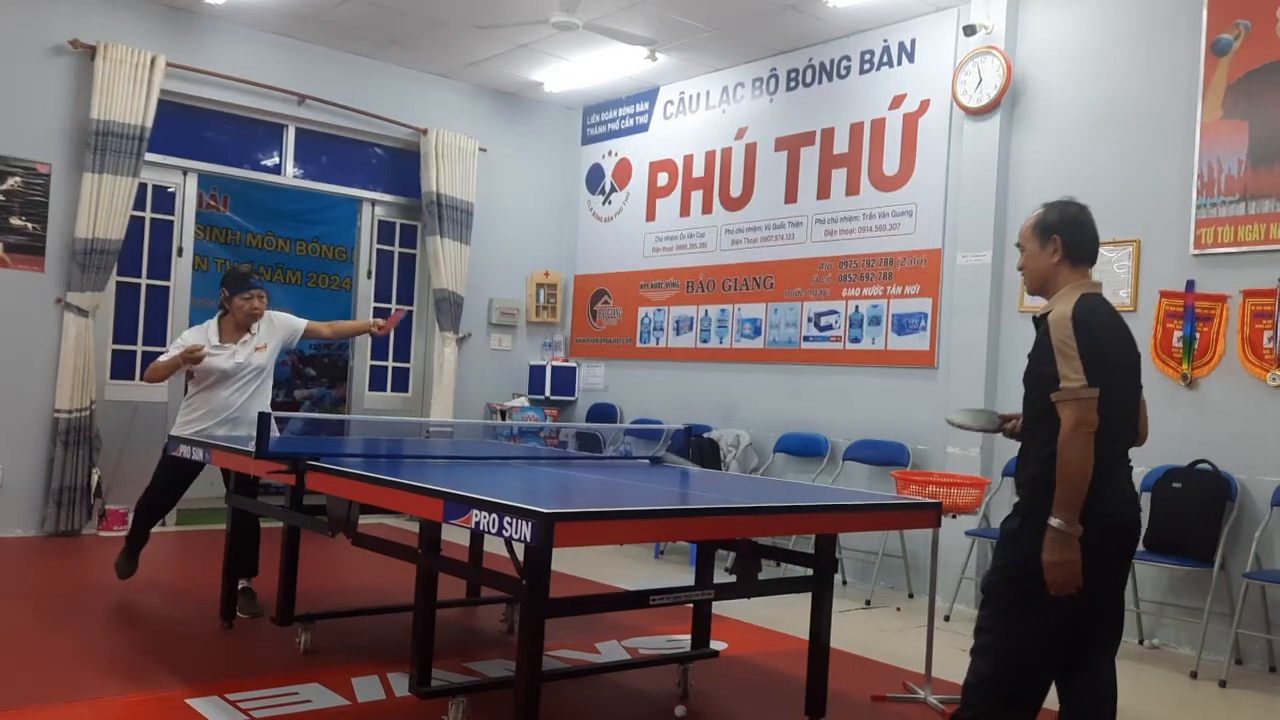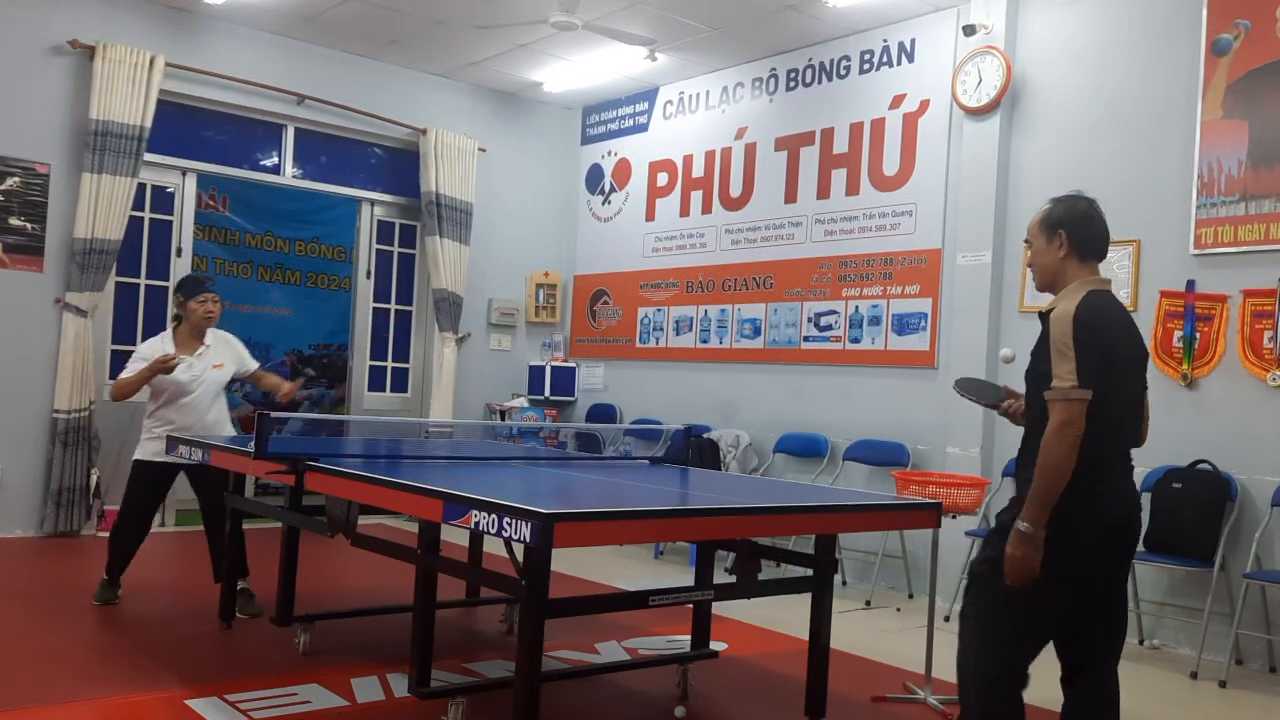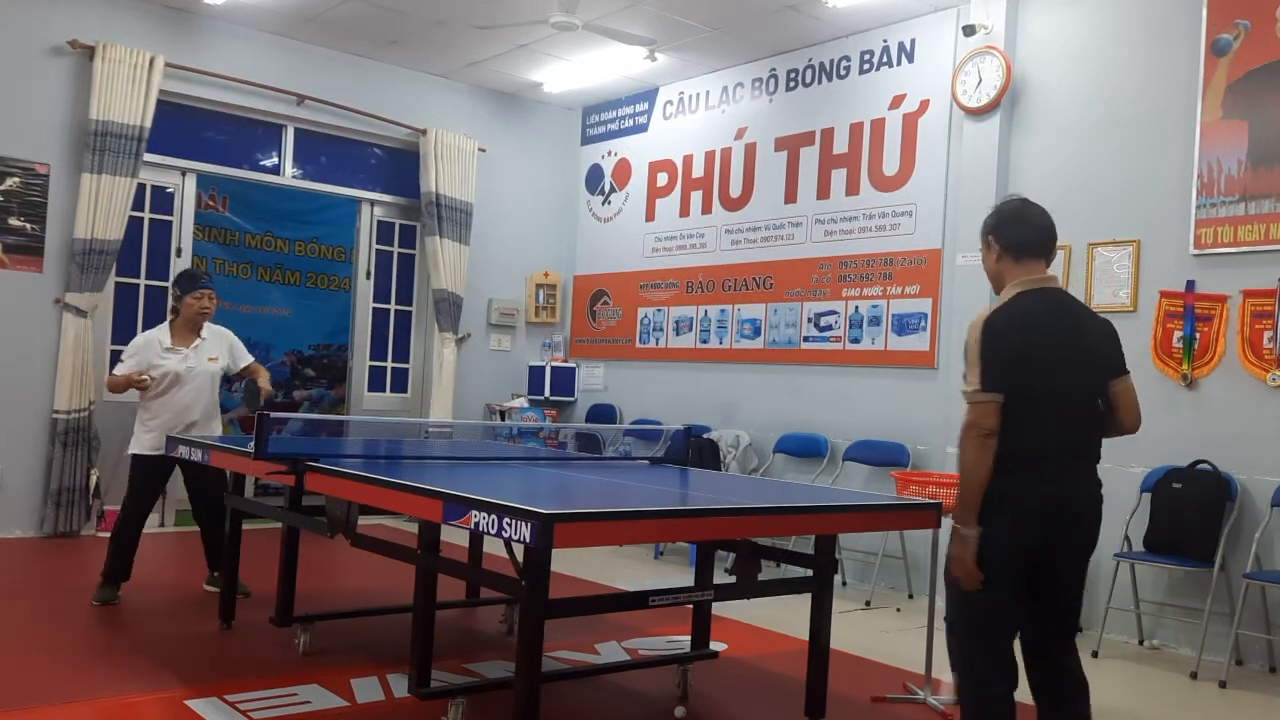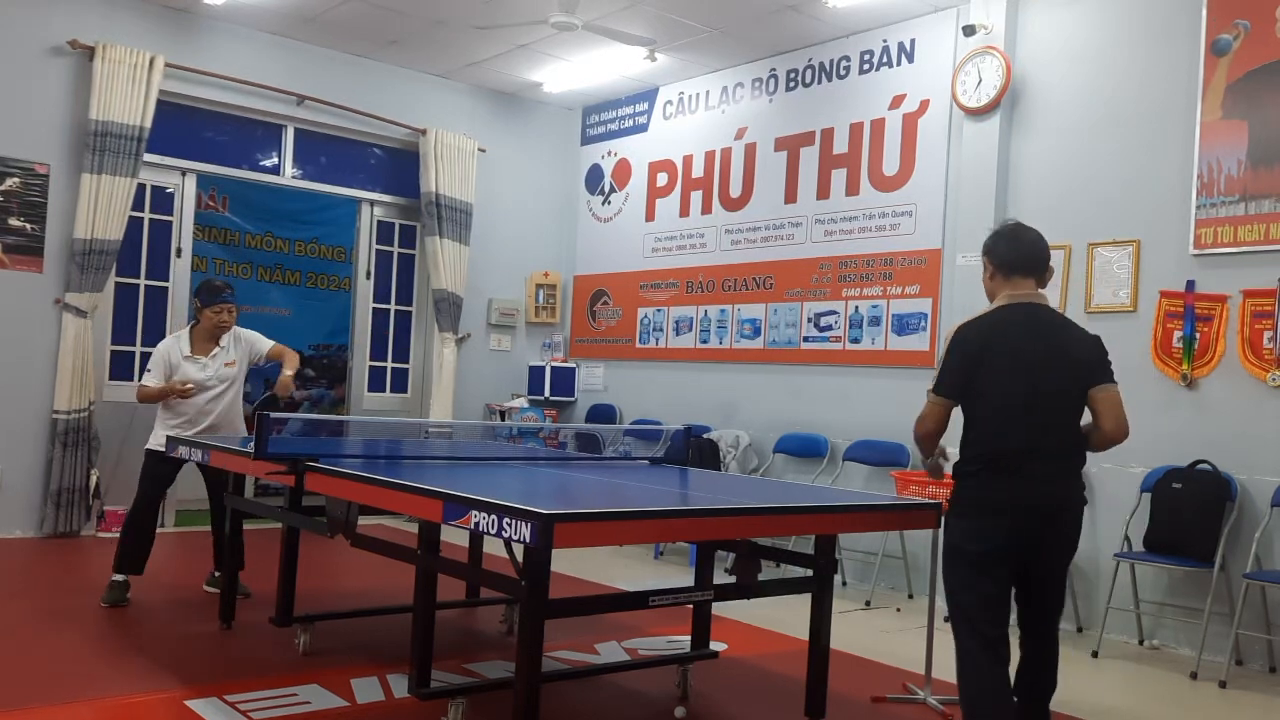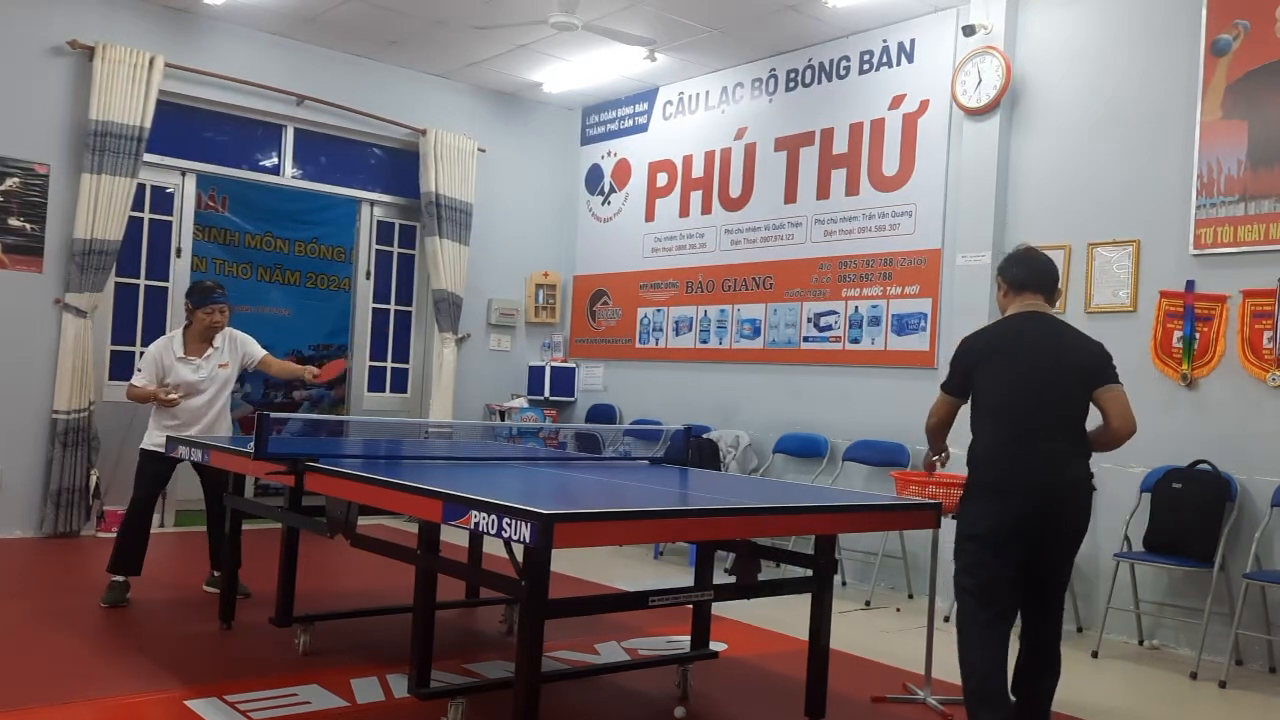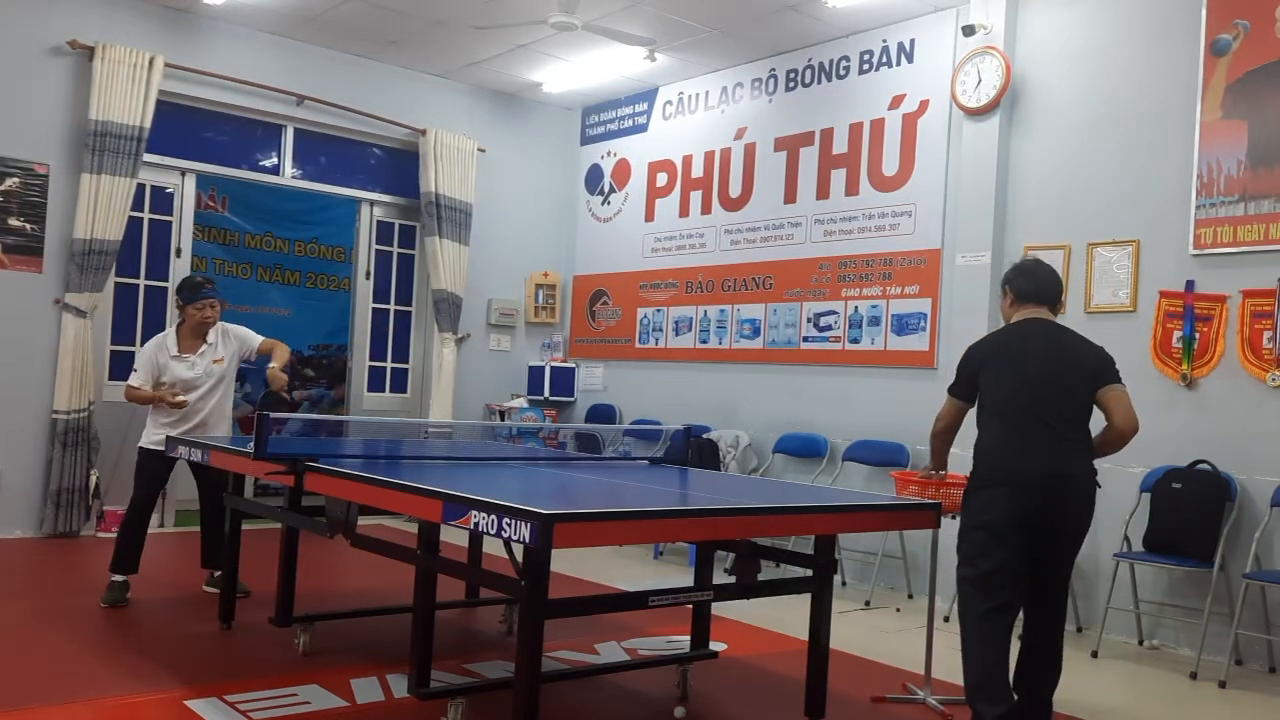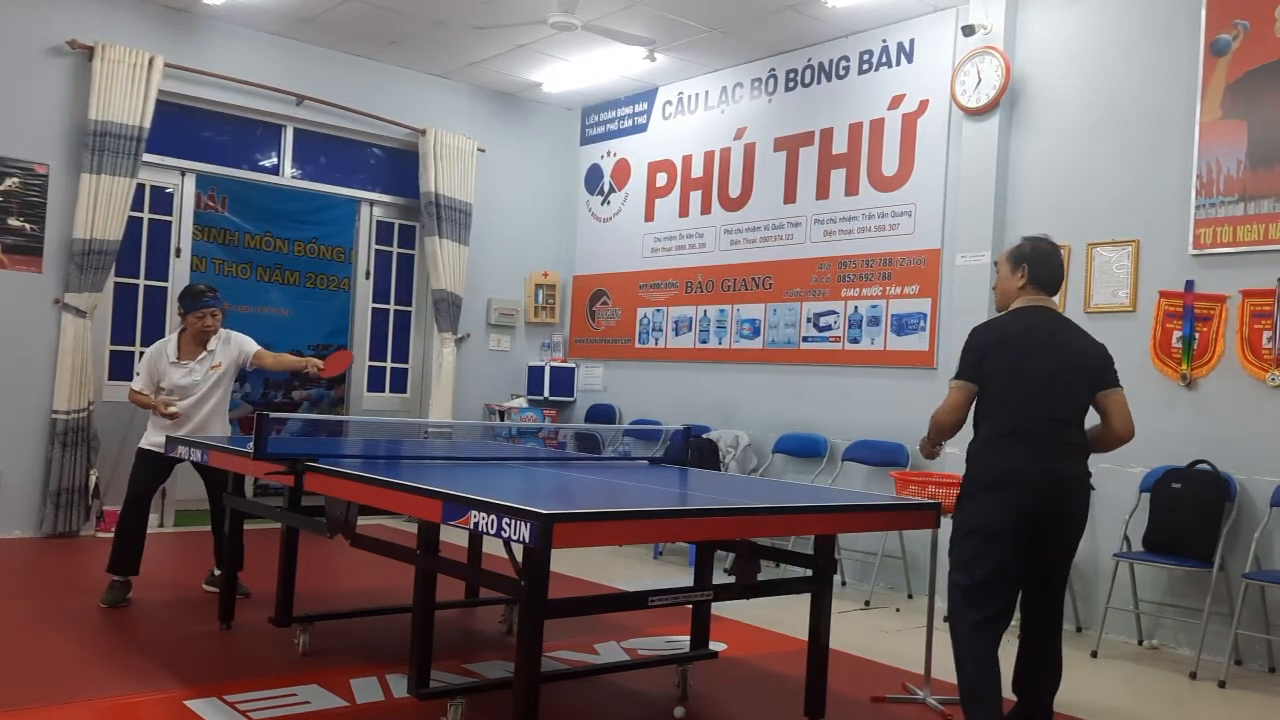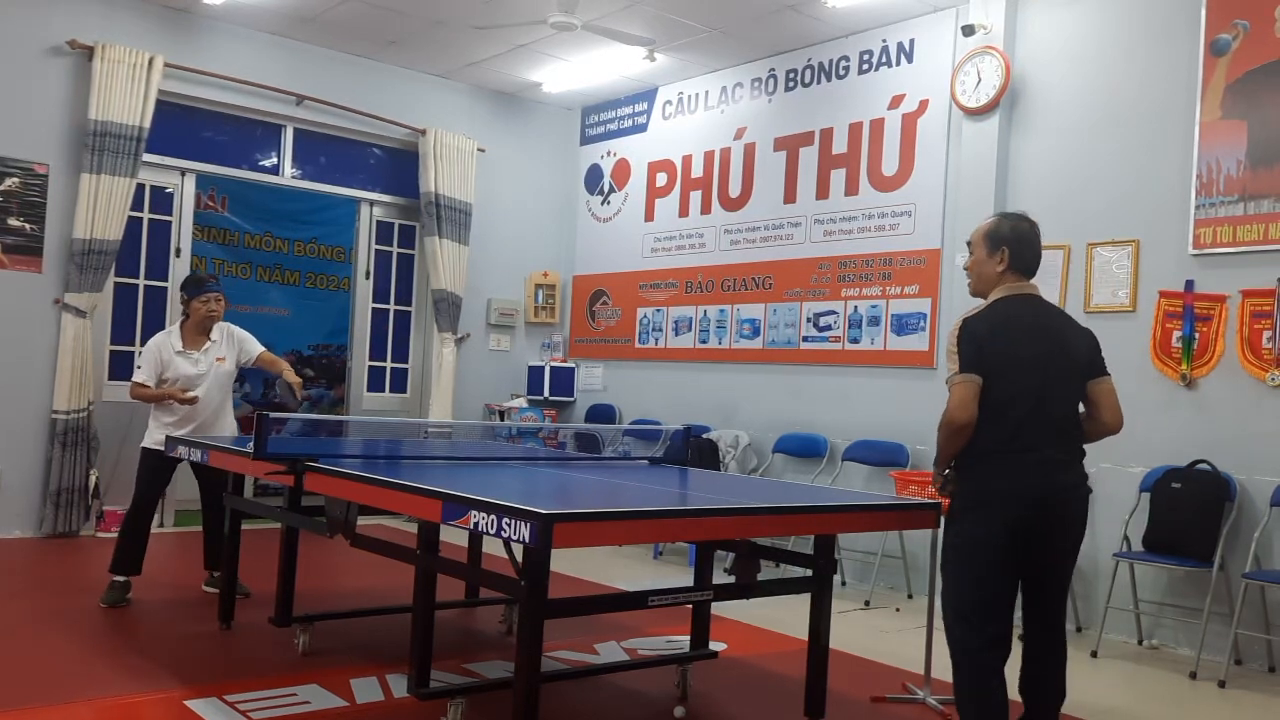
dt=0.4s
person 1, frame 1
left shoulder: (1066, 318)
right shoulder: (1113, 323)
left elbow: (1080, 427)
right elbow: (1135, 429)
left wrist: (1060, 527)
left hip: (1061, 521)
right hip: (1113, 517)
left knee: (1004, 663)
right knee: (1088, 667)
person 1, frame 2
left shoulder: (1071, 316)
right shoulder: (1123, 321)
left elbow: (1067, 429)
left wrist: (1027, 526)
left hip: (1066, 521)
right hip: (1113, 518)
left knee: (990, 654)
right knee: (1092, 669)
person 1, frame 3
left shoulder: (996, 323)
right shoulder: (1095, 326)
left elbow: (981, 431)
right elbow: (1126, 418)
left wrist: (965, 528)
left hip: (1011, 513)
right hip: (1076, 508)
left knee: (982, 655)
right knee: (1055, 650)
person 1, frame 4
left shoulder: (971, 336)
right shoulder: (1083, 342)
left elbow: (930, 426)
right elbow: (1113, 429)
left wrist: (931, 457)
left hip: (984, 508)
right hip: (1058, 508)
left knee: (982, 643)
right knee: (1041, 631)
person 1, frame 5
left shoulder: (979, 343)
right shoulder: (1086, 348)
left elbow: (937, 421)
right elbow: (1121, 426)
left wrist: (937, 451)
left hip: (995, 496)
right hip: (1065, 499)
left knee: (984, 619)
right knee: (1044, 617)
person 1, frame 6
left shoulder: (986, 349)
right shoulder: (1090, 353)
left elbow: (944, 424)
right elbow: (1125, 425)
left wrist: (937, 465)
left hip: (1000, 489)
right hip: (1069, 493)
left knee: (987, 610)
right knee: (1046, 609)
person 1, frame 7
left shoulder: (988, 335)
right shoulder: (1089, 347)
left elbow: (950, 417)
right elbow: (1121, 429)
left wrist: (930, 442)
left hip: (995, 491)
right hip: (1064, 494)
left knee: (976, 615)
right knee: (1043, 612)
person 1, frame 8
left shoulder: (976, 327)
right shoulder: (1076, 333)
left elbow: (961, 415)
right elbow: (1108, 420)
left wrist: (943, 466)
left hip: (991, 497)
right hip: (1062, 496)
left knee: (976, 632)
right knee: (1046, 624)
person 2, frame 1
left shoulder: (276, 326)
right shoulder: (197, 336)
left elbow: (326, 329)
right elbow: (150, 375)
left wrist: (368, 326)
right wrist: (182, 359)
left hip: (243, 440)
right hip: (192, 435)
left knee: (246, 512)
right knee: (157, 499)
left ankle: (243, 584)
right ankle: (133, 546)
person 2, frame 2
left shoulder: (227, 344)
right shoulder: (153, 348)
left elbow: (257, 376)
right elbow: (116, 394)
left wrist: (282, 385)
right wrist: (151, 371)
right hip: (159, 448)
left knee: (223, 518)
right knee: (133, 518)
left ankle: (240, 586)
right ankle: (110, 579)
person 2, frame 3
left shoulder: (223, 339)
right shoulder: (147, 342)
left elbow: (254, 369)
right elbow: (112, 384)
left wrist: (263, 381)
right wrist: (130, 381)
left hip: (205, 441)
right hip: (154, 443)
left knee: (215, 510)
right knee: (134, 512)
left ankle: (218, 573)
right ankle: (111, 579)
person 2, frame 4
left shoulder: (243, 340)
right shoulder: (169, 348)
left elbow: (287, 354)
right elbow: (143, 394)
left wrist: (287, 373)
right wrist: (169, 390)
left hip: (222, 440)
right hip: (171, 437)
left knee: (227, 507)
right knee: (144, 505)
left ankle: (221, 573)
right ankle: (121, 577)
person 2, frame 5
left shoulder: (235, 341)
right shoulder: (162, 348)
left elbow: (272, 365)
right elbow: (134, 391)
left wrist: (304, 371)
right wrist: (156, 395)
left hip: (214, 441)
right hip: (164, 440)
left knee: (224, 506)
right knee: (141, 505)
left ankle: (220, 573)
right ankle: (119, 578)
person 2, frame 6
left shoulder: (232, 336)
right shoulder: (156, 347)
left elbow: (278, 347)
right elbow: (132, 392)
left wrist: (276, 366)
right wrist: (160, 397)
left hip: (212, 438)
right hip: (162, 438)
left knee: (219, 505)
right knee: (141, 504)
left ankle: (217, 572)
right ankle: (119, 578)
person 2, frame 7
left shoulder: (232, 343)
right shoulder: (158, 352)
left elbow: (270, 359)
right elbow: (136, 394)
left wrist: (304, 363)
right wrist: (155, 405)
left hip: (213, 441)
right hip: (161, 441)
left knee: (228, 505)
right knee: (135, 501)
left ankle: (221, 573)
right ankle: (120, 578)
person 2, frame 8
left shoulder: (233, 336)
right shoulder: (159, 344)
left elbow: (267, 359)
right elbow: (137, 390)
left wrist: (286, 371)
right wrist: (169, 394)
left hip: (214, 439)
right hip: (165, 438)
left knee: (219, 505)
right knee: (142, 504)
left ankle: (217, 573)
right ankle: (121, 578)
